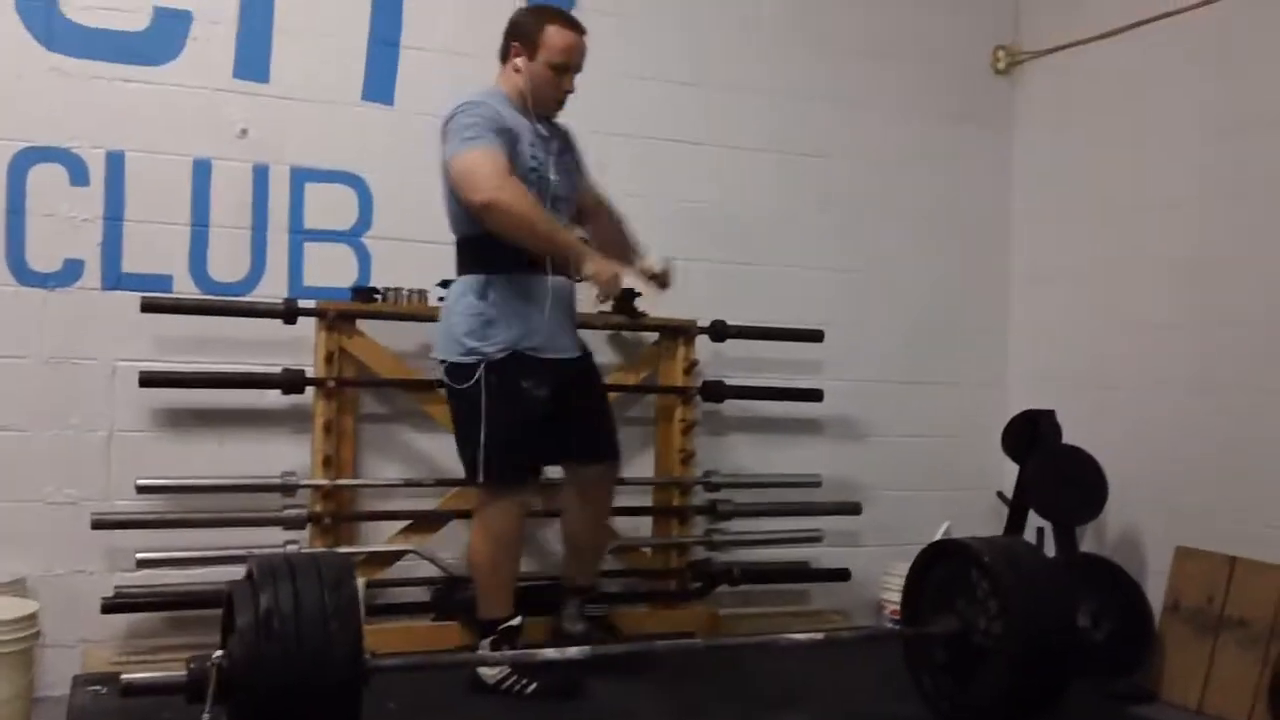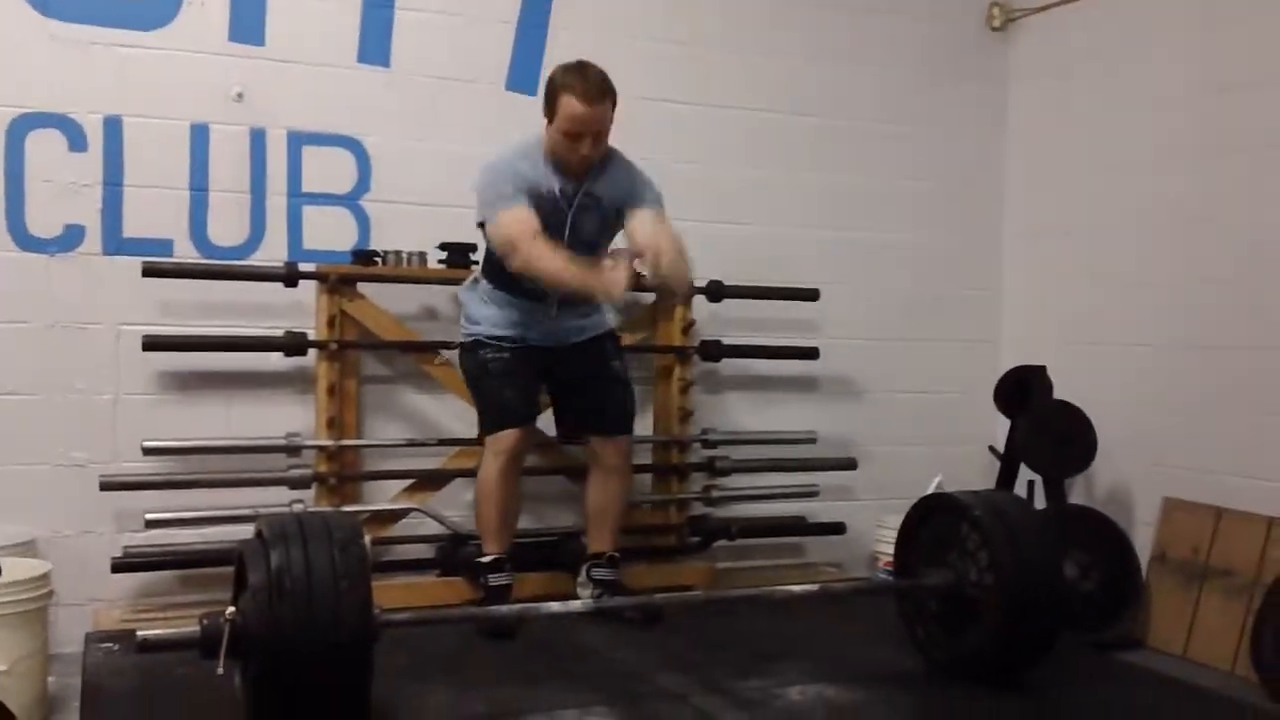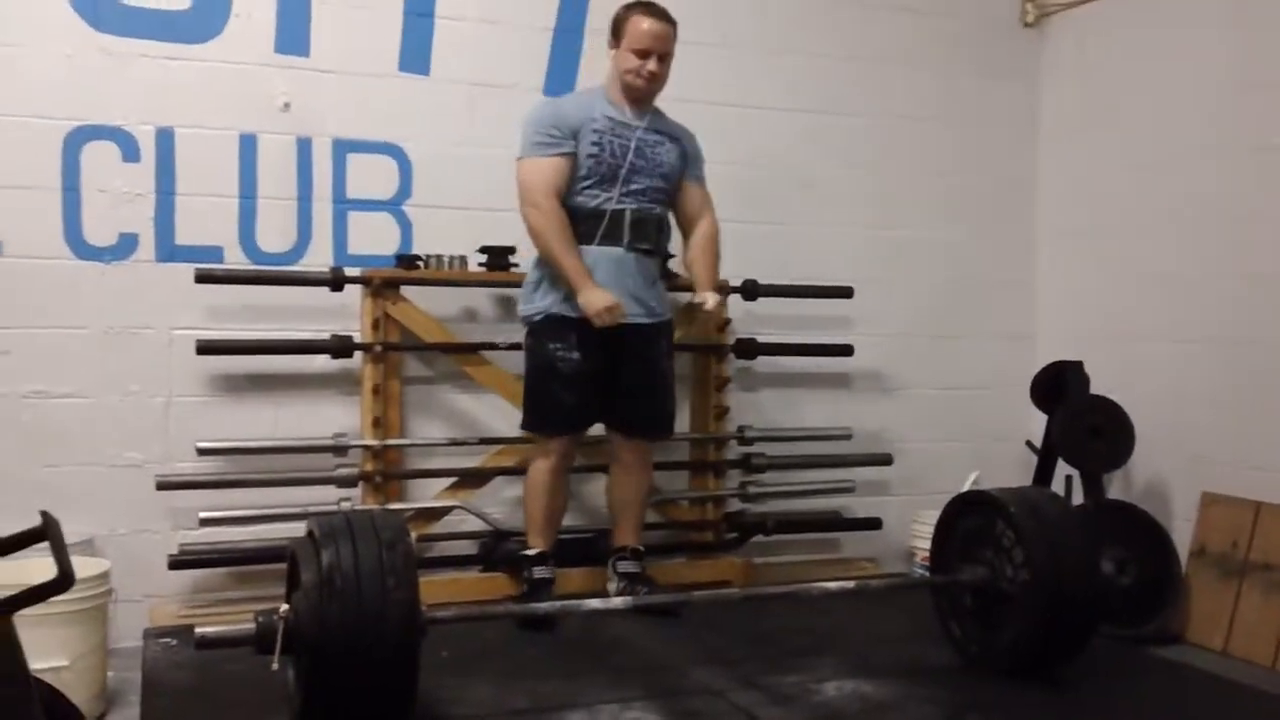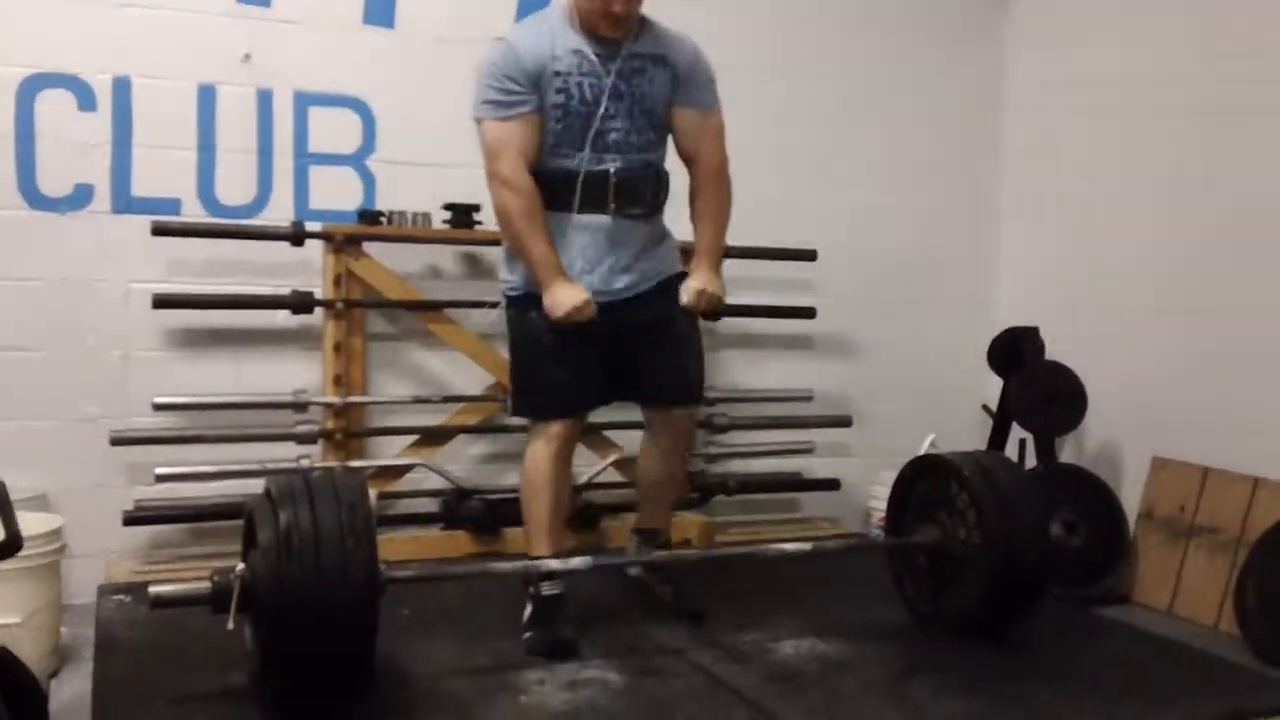
dt=1s
person 1, frame 1
left shoulder: (555, 137)
right shoulder: (478, 118)
left elbow: (594, 207)
right elbow: (490, 195)
left wrist: (632, 256)
right wrist: (585, 258)
left hip: (554, 337)
right hip: (494, 342)
left knee: (595, 470)
right knee: (504, 489)
left ankle: (580, 609)
right ankle: (497, 650)
person 1, frame 2
left shoulder: (626, 181)
right shoulder: (508, 173)
left elbow: (656, 236)
right elbow: (524, 252)
left wrist: (667, 263)
right wrist: (594, 278)
left hip: (583, 332)
right hip: (502, 327)
left knee: (613, 446)
right knee: (508, 440)
left ankle: (601, 577)
right ankle: (494, 584)
person 1, frame 3
left shoulder: (679, 141)
right shoulder: (561, 115)
left elbow: (699, 222)
right elbow: (539, 205)
left wrist: (706, 288)
right wrist: (585, 290)
left hip: (646, 314)
right hip: (566, 310)
left knee: (635, 444)
right knee: (555, 444)
left ankle: (626, 567)
right ankle: (537, 574)
person 1, frame 4
left shoulder: (678, 57)
right shoulder: (520, 53)
left elbow: (708, 163)
right elbow: (508, 175)
left wrist: (706, 264)
right wrist: (553, 282)
left hip: (651, 273)
right hip: (554, 282)
left knee: (677, 413)
right knee: (556, 427)
left ankle: (652, 545)
right ankle: (545, 591)
